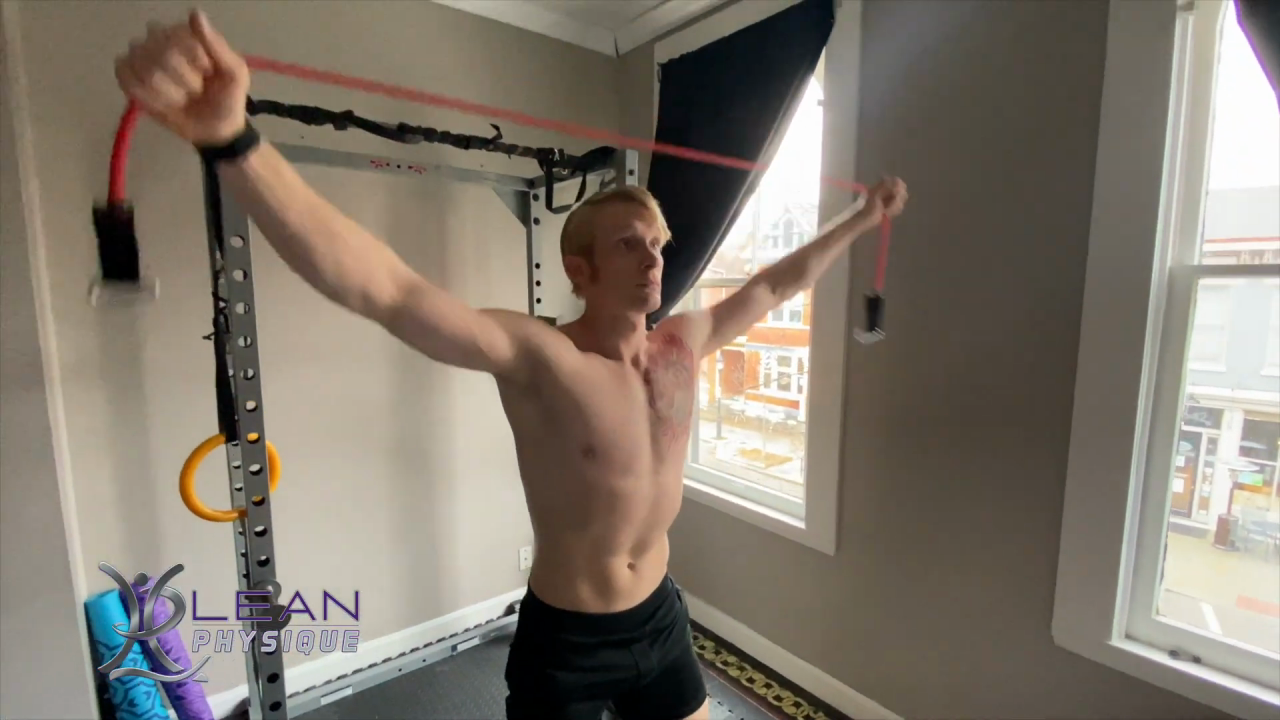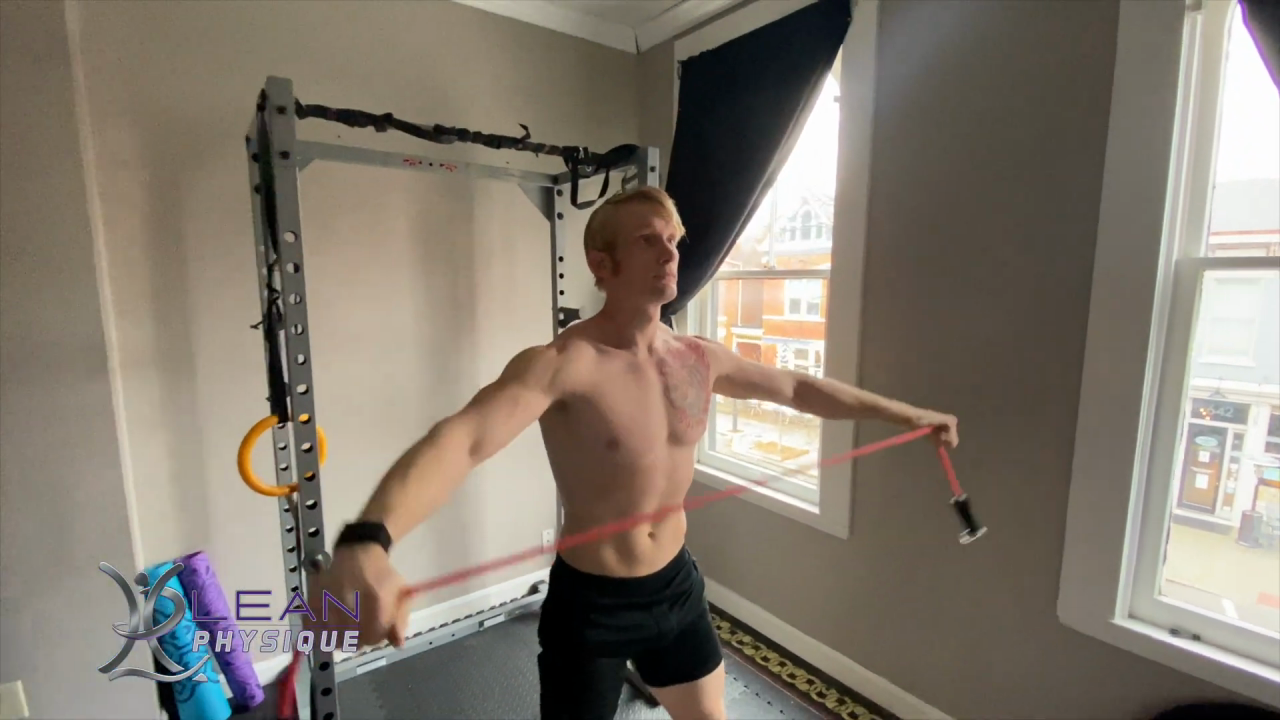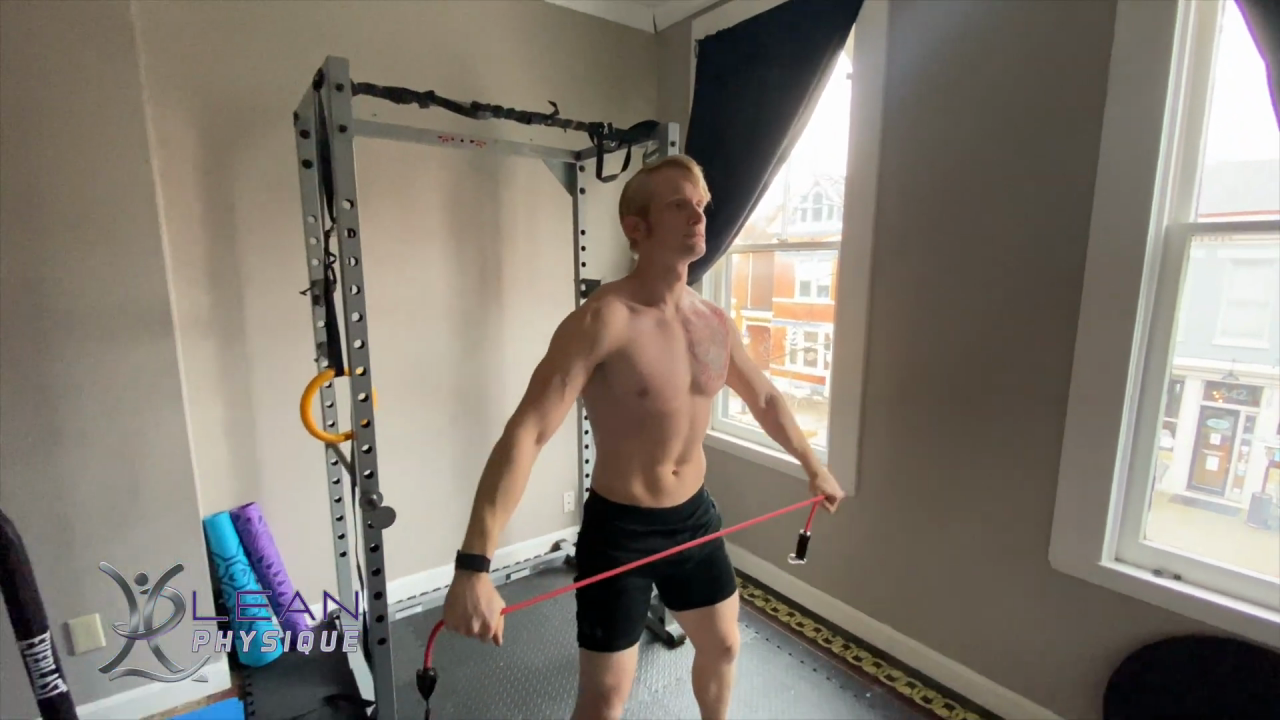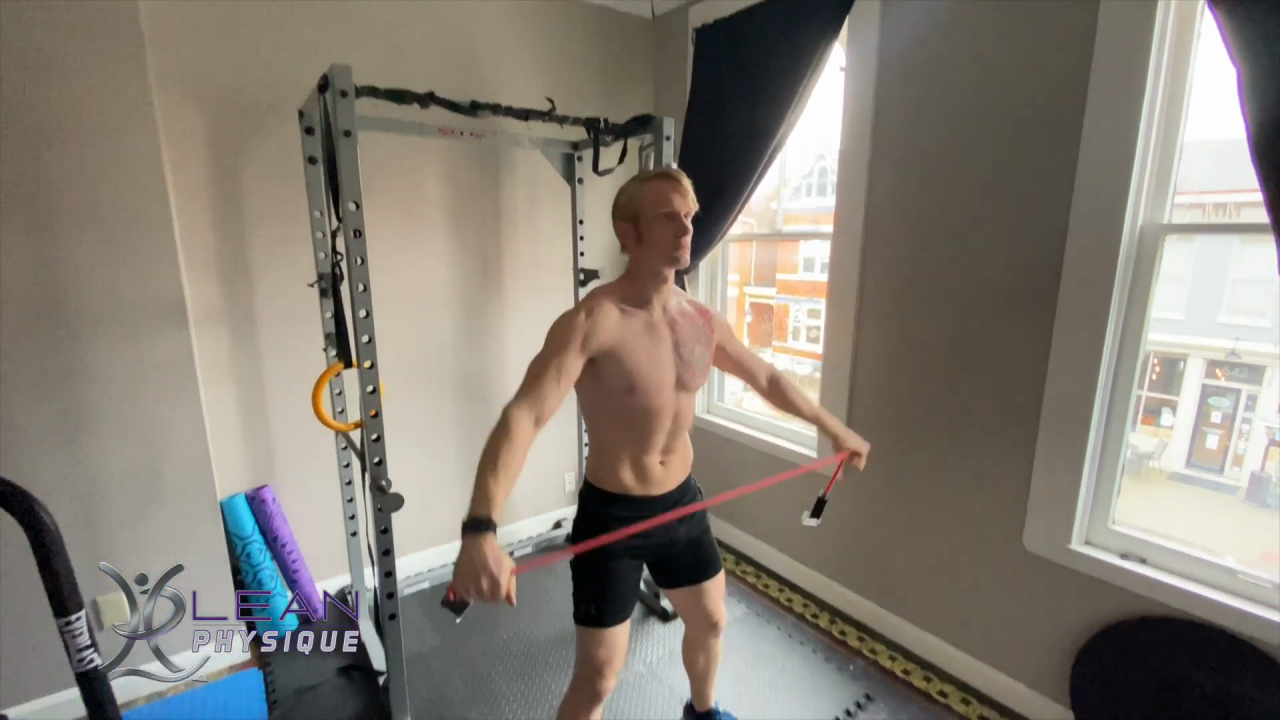
dt=0.5s
person 1, frame 1
left shoulder: (681, 344)
right shoulder: (535, 357)
left elbow: (773, 284)
left wrist: (859, 220)
left hip: (657, 618)
right hip: (564, 644)
person 1, frame 2
left shoulder: (698, 358)
right shoulder: (562, 364)
left elbow: (799, 387)
right elbow: (460, 439)
left wrist: (908, 416)
right wrist: (368, 541)
left hip: (674, 586)
right hip: (588, 603)
person 1, frame 3
left shoulder: (715, 322)
right shoulder: (599, 322)
left elbow: (766, 399)
right elbow: (524, 436)
left wrist: (814, 467)
right wrist: (474, 568)
left hip: (695, 518)
right hip: (619, 530)
left knee: (723, 646)
person 1, frame 4
left shoulder: (701, 319)
right shoulder: (593, 321)
left elbow: (768, 378)
right elbow: (523, 417)
left wrist: (835, 430)
right wrist: (480, 528)
left hip: (682, 504)
right hip: (610, 517)
left knee: (710, 621)
